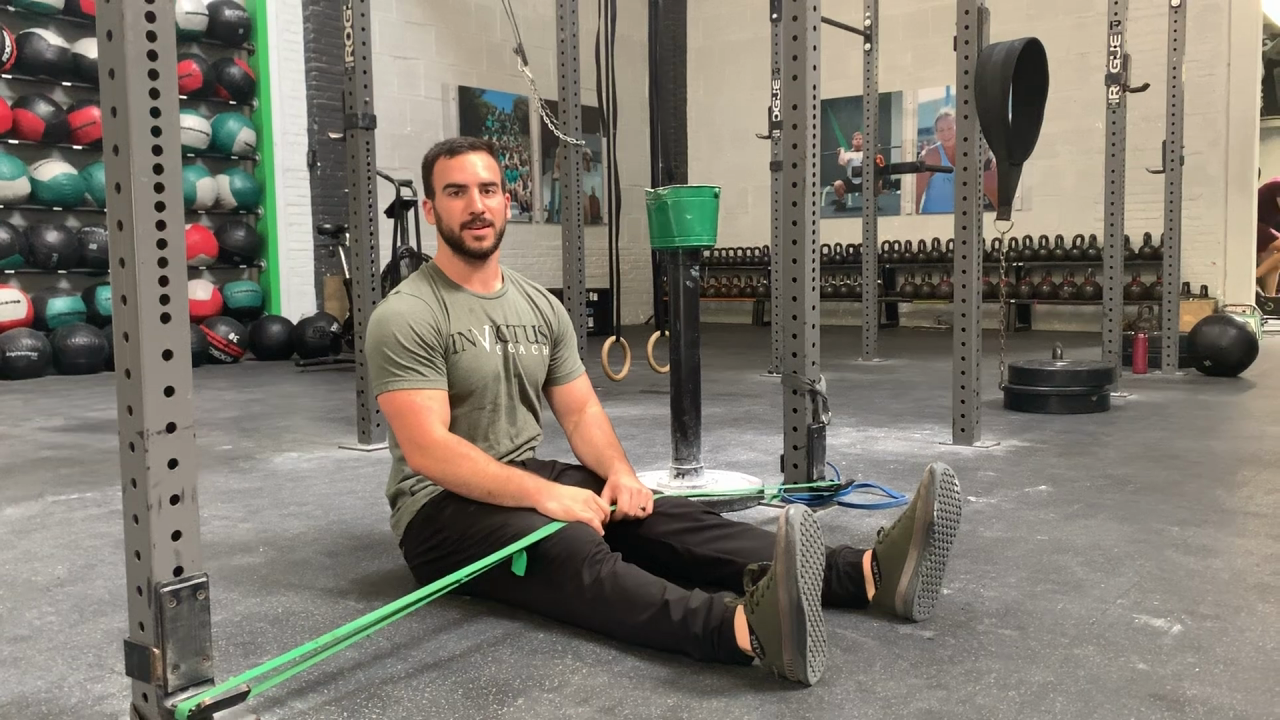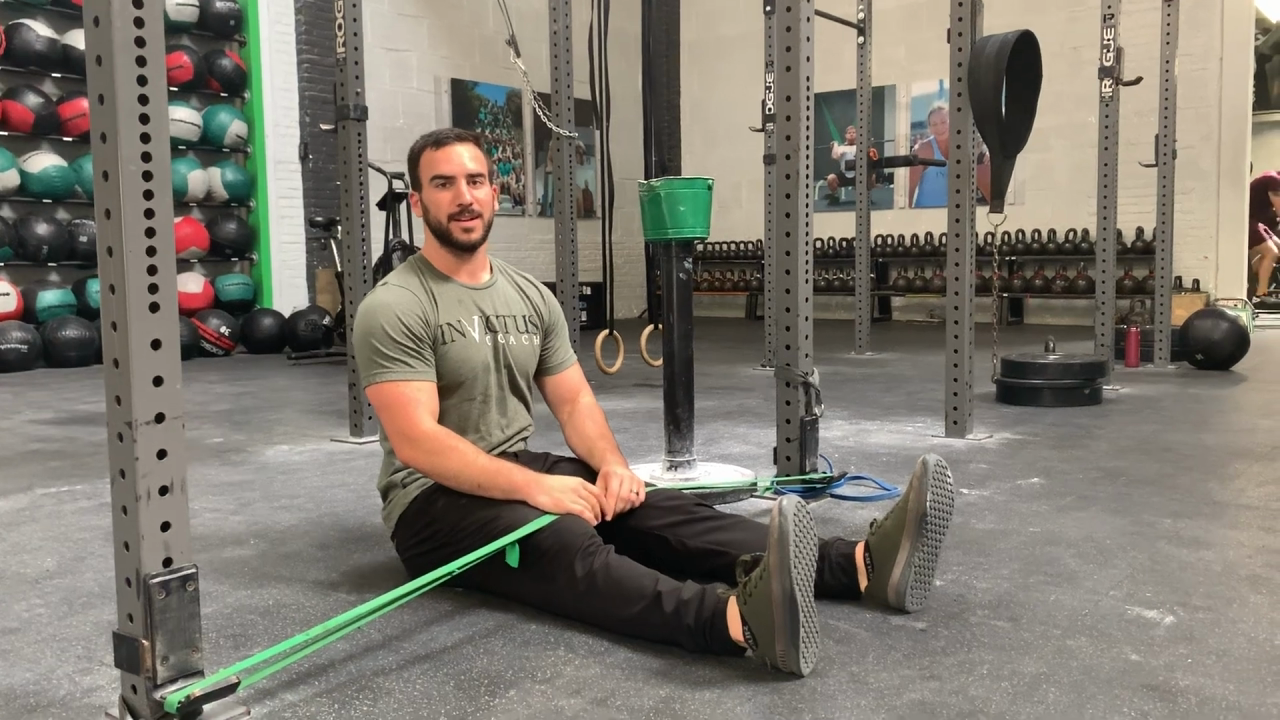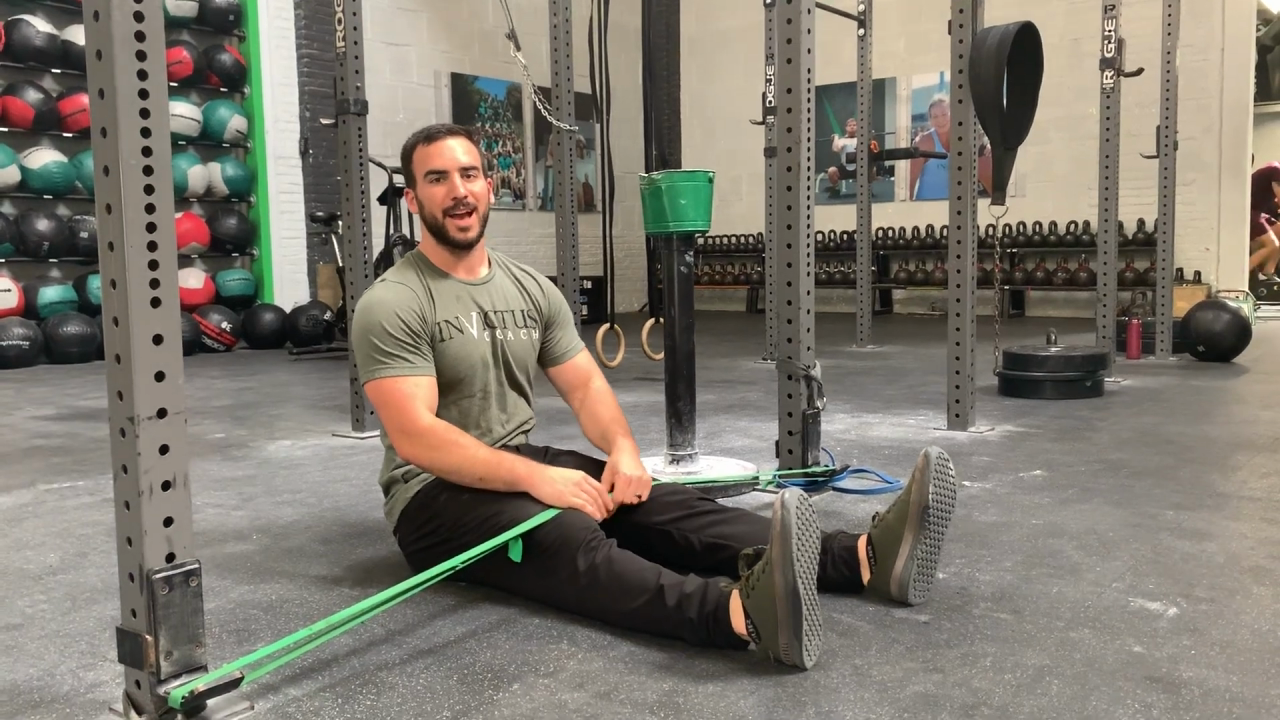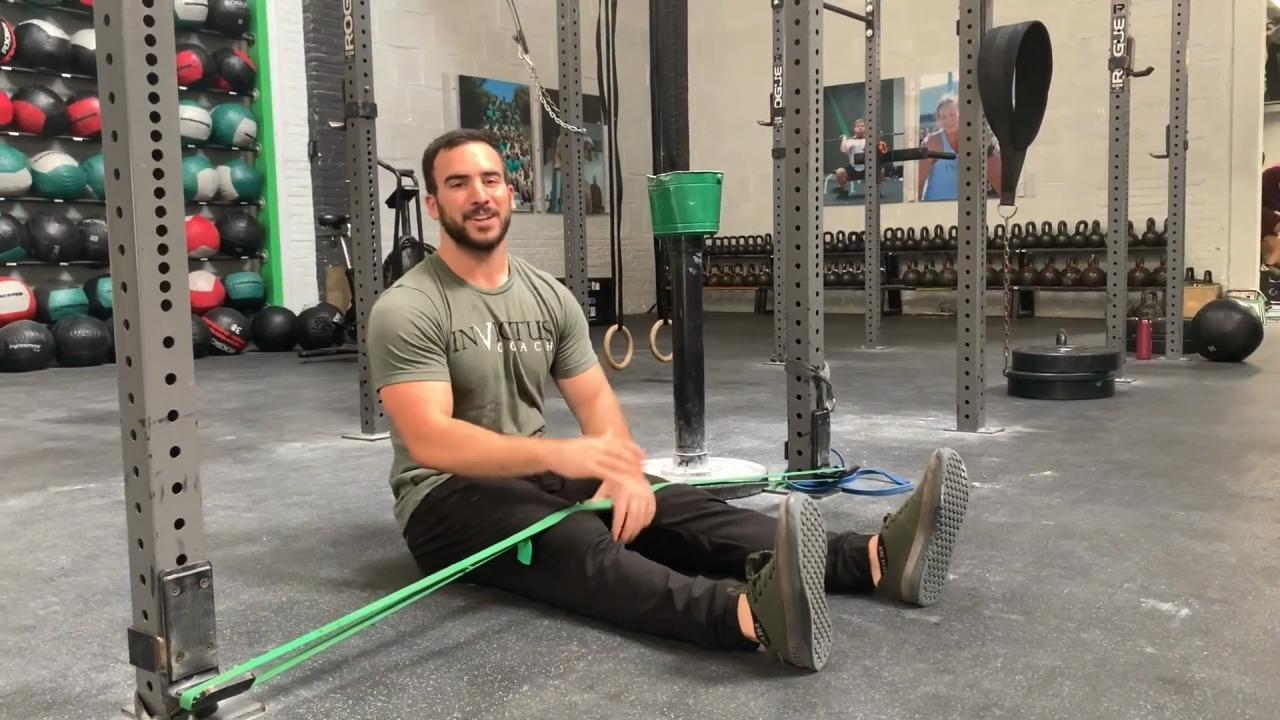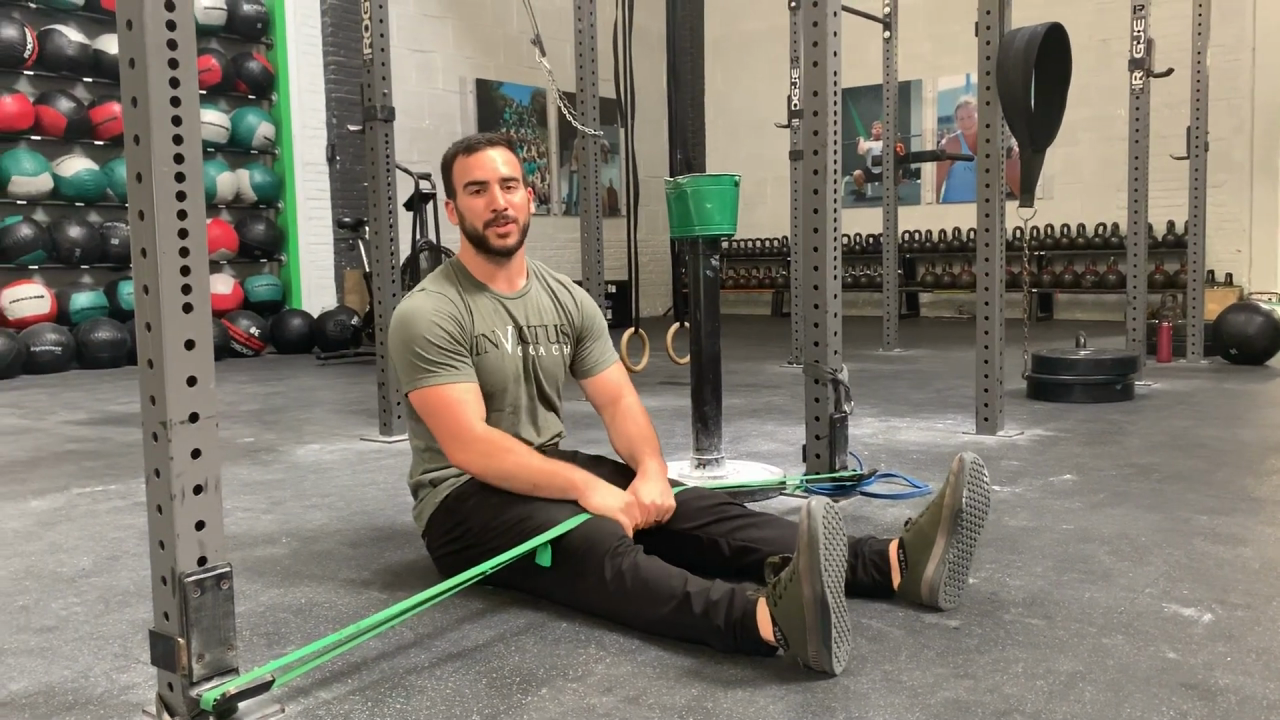
dt=0.5s
person 1, frame 1
left shoulder: (539, 305)
right shoulder: (406, 316)
left elbow: (579, 410)
right elbow: (428, 449)
left wrist: (619, 472)
right wrist: (543, 495)
left hip: (527, 480)
right hip: (442, 508)
left knee: (667, 520)
right knee: (574, 552)
left ankle: (867, 572)
right ankle: (744, 627)
person 1, frame 2
left shoulder: (530, 295)
right shoulder: (394, 308)
left elbow: (572, 400)
right elbow: (417, 441)
left wrist: (611, 462)
right wrist: (535, 488)
left hip: (519, 467)
right hip: (435, 499)
left knee: (658, 512)
right knee: (568, 544)
left ankle: (860, 563)
right ankle: (736, 618)
person 1, frame 3
left shoulder: (531, 287)
right shoulder: (392, 305)
left elbow: (585, 385)
right elbow: (415, 436)
left wrist: (622, 445)
right wrist: (536, 477)
left hip: (522, 468)
right hip: (436, 496)
left knee: (664, 505)
right knee: (569, 539)
left ankle: (864, 557)
right ankle: (741, 612)
person 1, frame 4
left shoulder: (549, 295)
right shoulder: (406, 310)
left elbow: (595, 400)
right elbow: (432, 441)
left wrist: (623, 462)
right wrist: (555, 454)
left hip: (533, 468)
right hip: (446, 497)
left knee: (675, 508)
right knee: (579, 544)
left ankle: (874, 558)
right ankle: (748, 615)
person 1, frame 5
left shoulder: (566, 298)
right shoulder: (429, 313)
left elbow: (618, 400)
right elbow: (469, 446)
left wrist: (651, 470)
right wrist: (584, 487)
left hip: (550, 472)
right hip: (466, 499)
left knee: (693, 510)
right knee: (599, 546)
left ankle: (894, 562)
right ankle: (769, 618)
